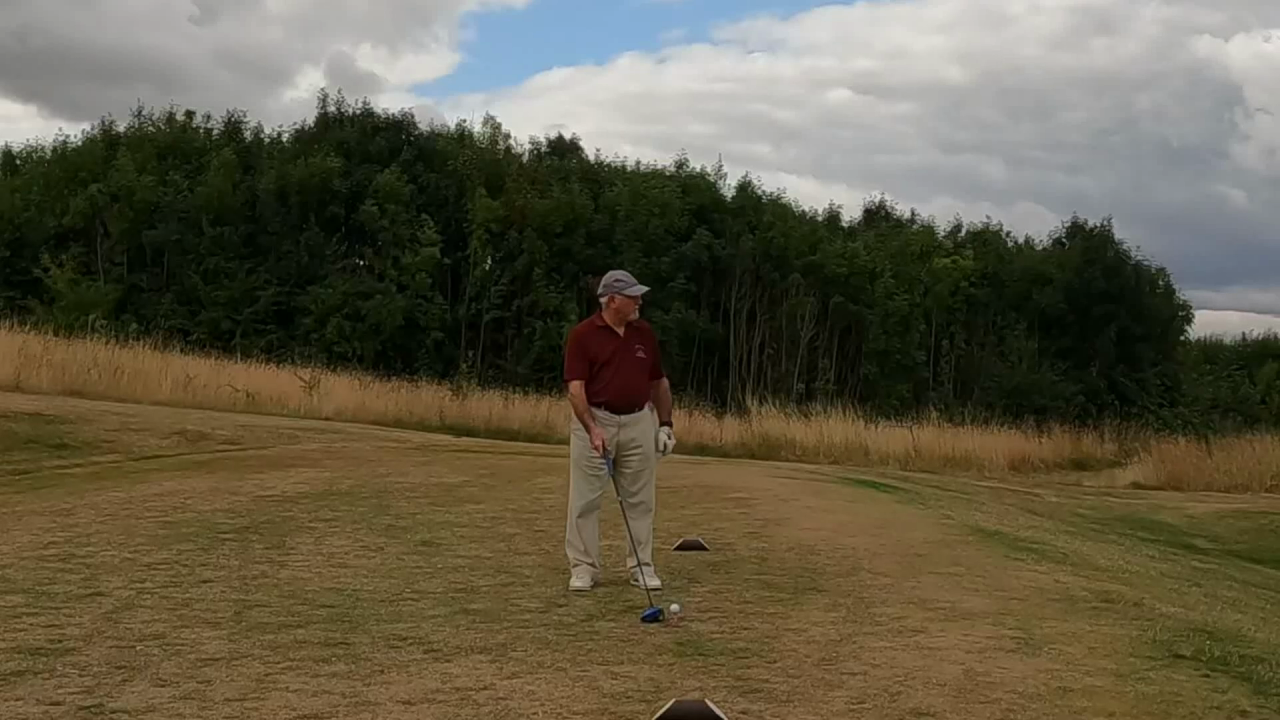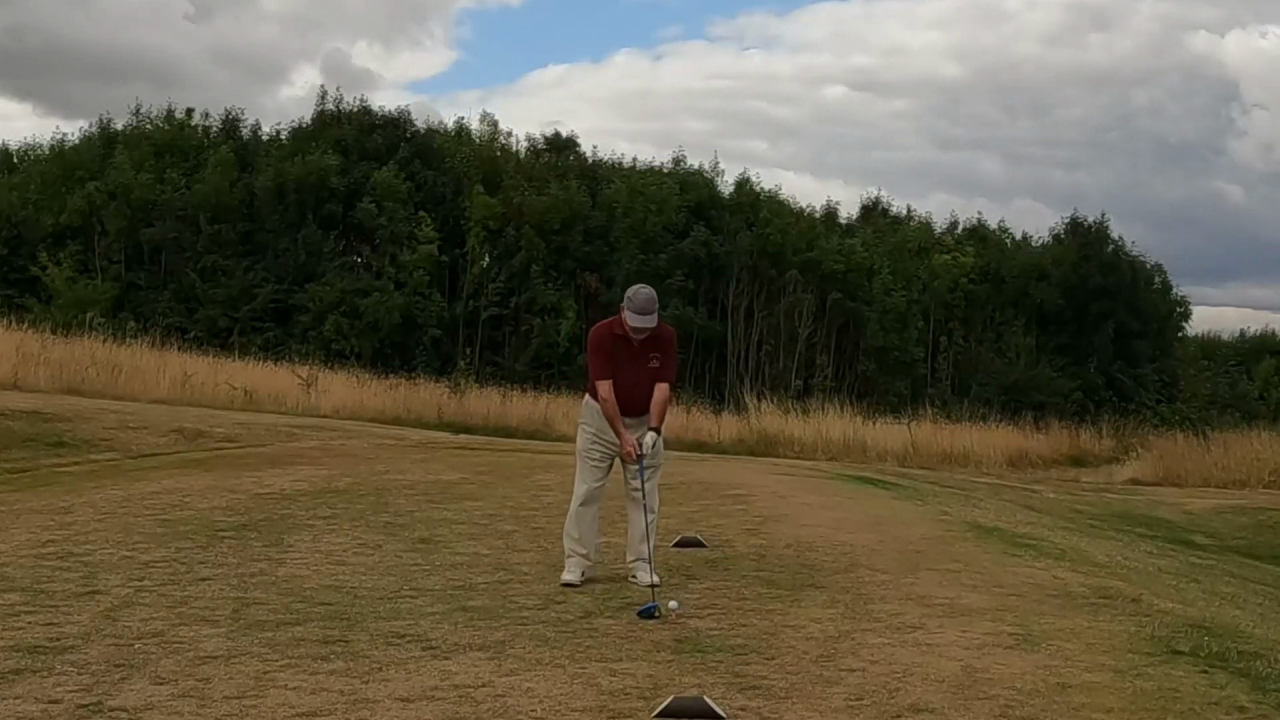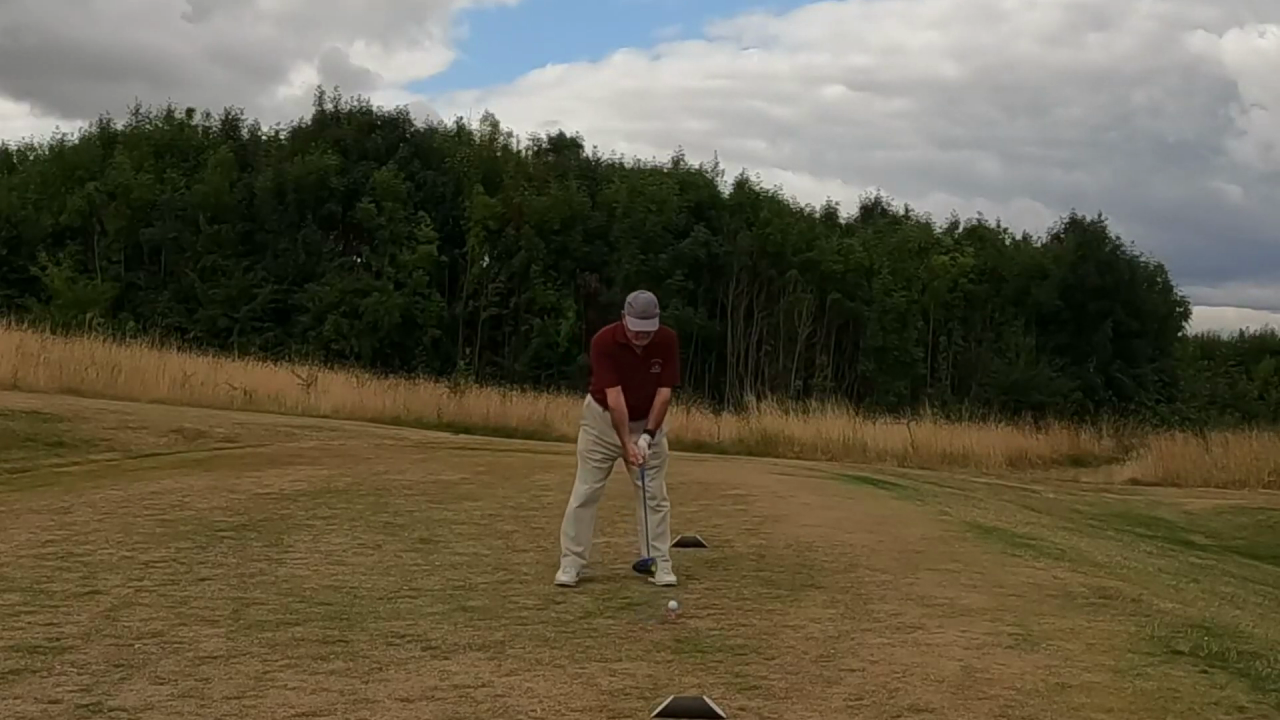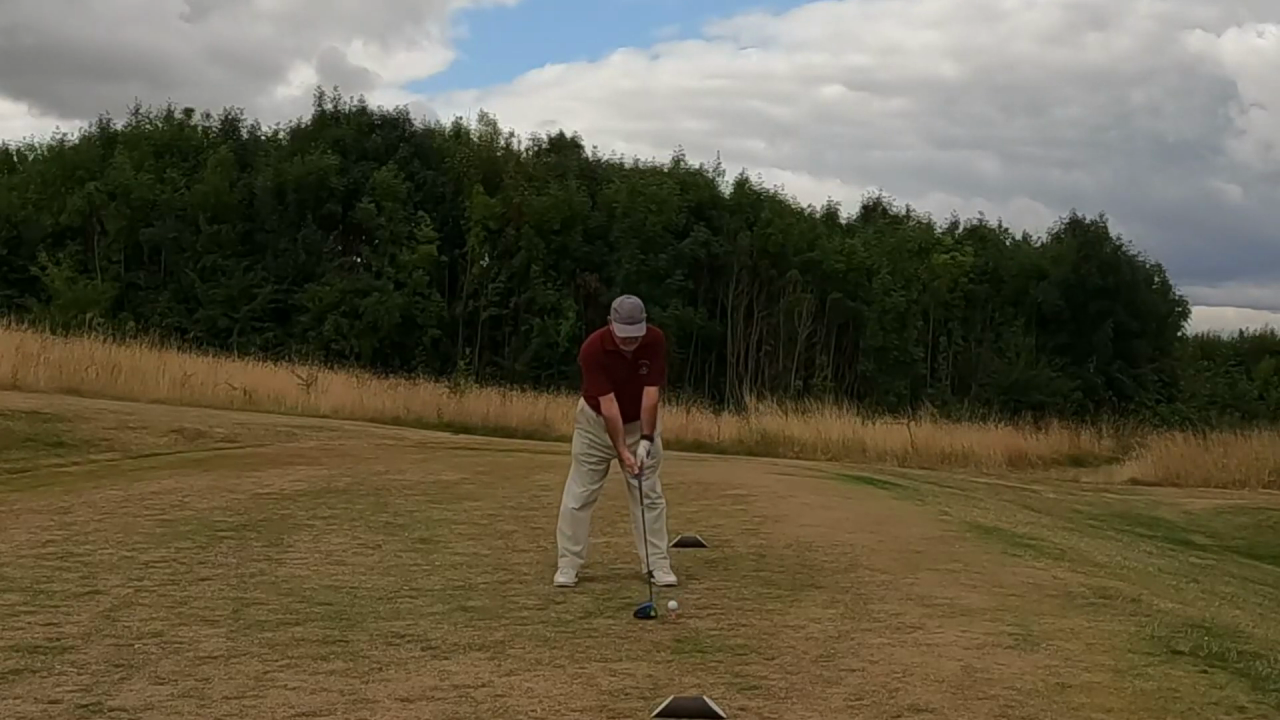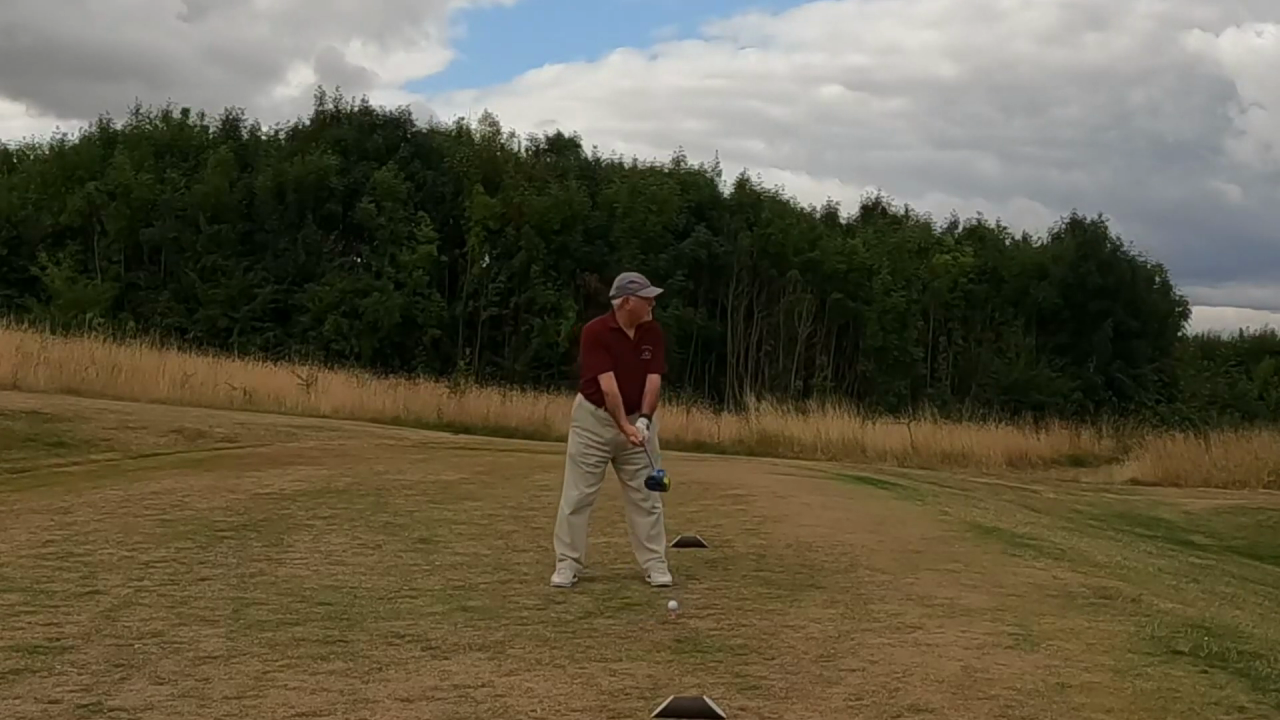
dt=1s
person 1, frame 1
left shoulder: (645, 333)
right shoulder: (582, 335)
left elbow: (660, 382)
right elbow: (575, 388)
left wrist: (665, 424)
right wrist: (592, 429)
left hip: (638, 423)
right hip: (594, 421)
left knee: (639, 500)
right knee: (585, 500)
left ankle: (642, 567)
right ankle: (583, 568)
person 1, frame 2
left shoulder: (666, 337)
right shoulder: (600, 335)
left elbow: (663, 388)
right elbow: (604, 391)
left wrist: (653, 431)
right wrist: (622, 435)
left hip: (644, 421)
right hip: (600, 418)
left knee: (644, 496)
right knee: (587, 491)
left ankle: (640, 564)
right ankle: (576, 562)
person 1, frame 3
left shoulder: (668, 341)
right shoulder: (603, 341)
left elbow: (664, 392)
right elbow: (614, 397)
left wrist: (648, 435)
right wrist: (625, 443)
left hip: (647, 422)
right hip: (602, 418)
left knee: (654, 495)
right knee: (586, 492)
left ankle: (659, 563)
right ankle: (570, 563)
person 1, frame 4
left shoulder: (656, 341)
right shoulder: (593, 348)
left elbow: (651, 393)
right elbow: (608, 404)
left wrist: (646, 440)
right wrist: (621, 451)
left hip: (639, 423)
right hip: (595, 421)
left knee: (650, 495)
right knee: (579, 495)
left ankle: (658, 564)
right ankle: (568, 565)
person 1, frame 5
left shoulder: (653, 332)
right shoulder: (595, 332)
left elbow: (653, 380)
right elbow: (607, 384)
left wrist: (644, 419)
right wrist: (624, 426)
left hip: (637, 420)
right hip: (593, 418)
left knee: (646, 495)
right knee: (577, 494)
left ankle: (654, 563)
right ankle: (567, 564)
